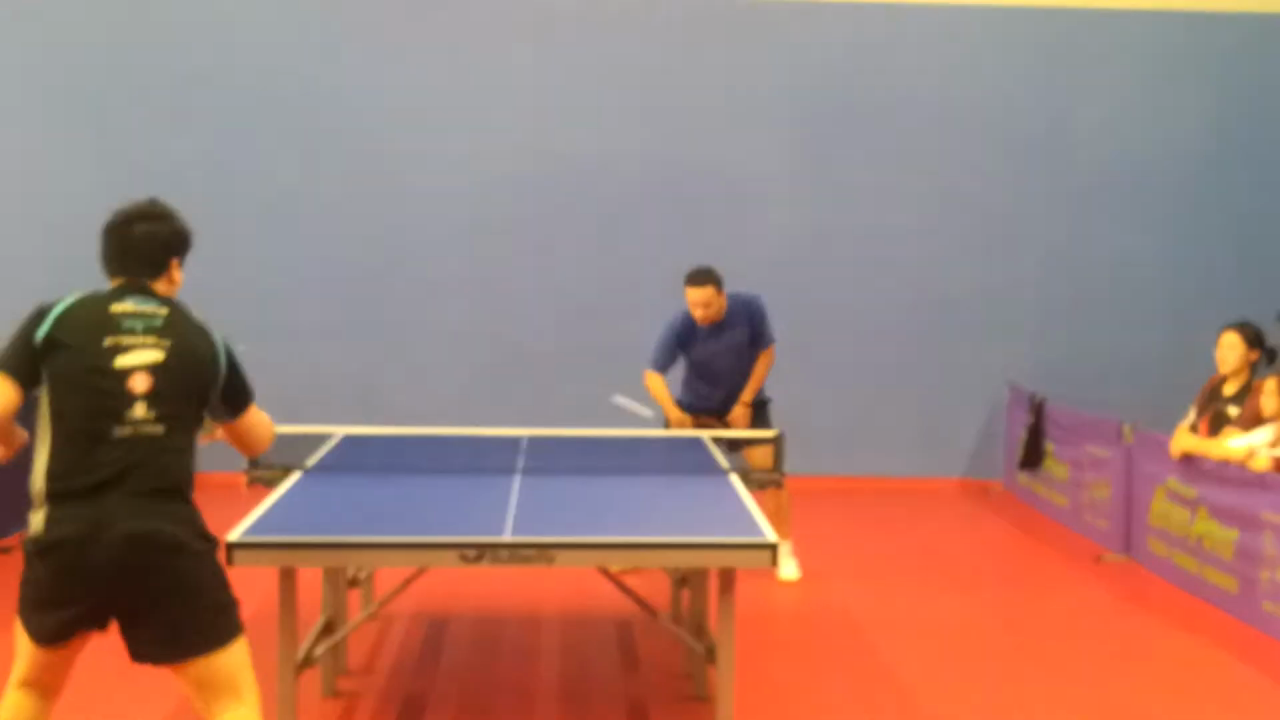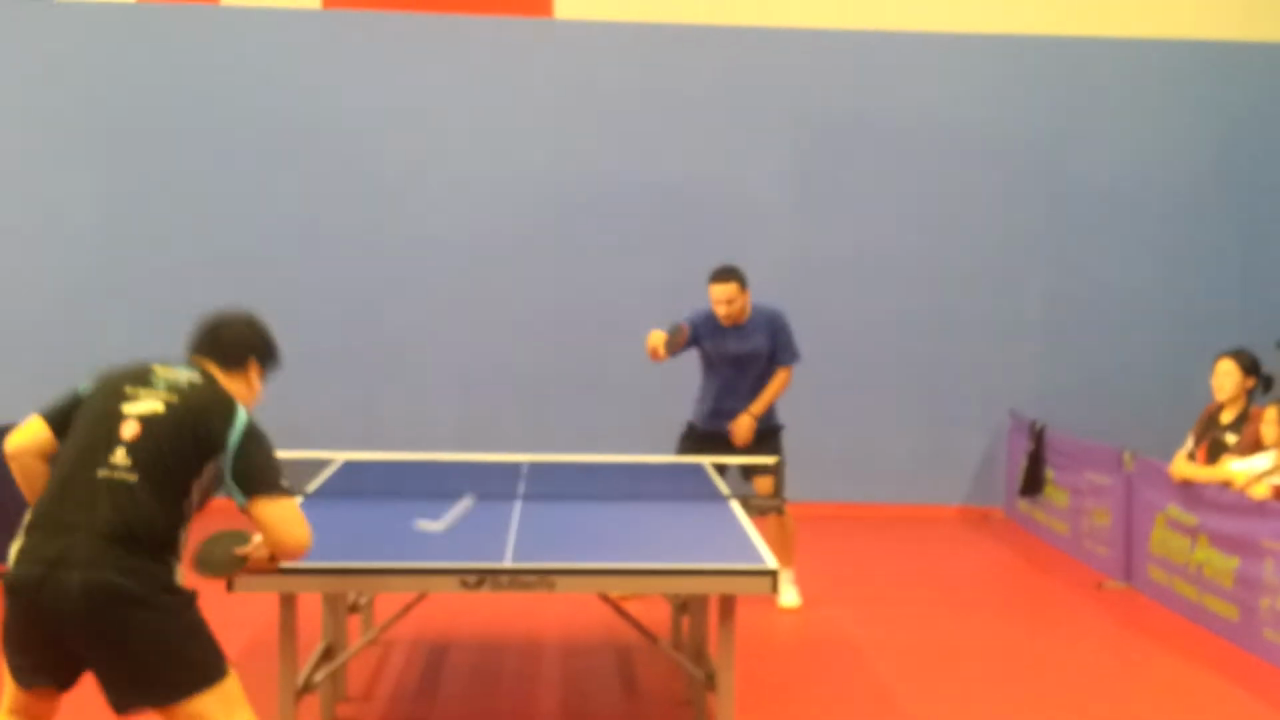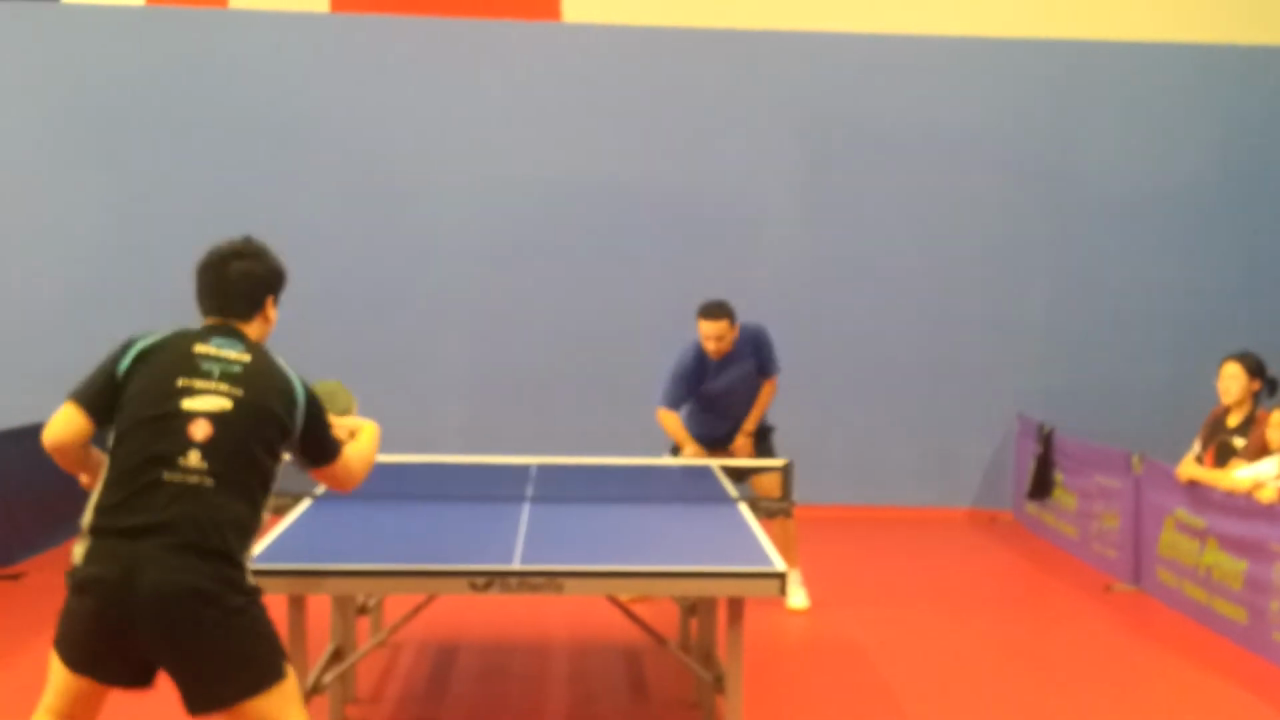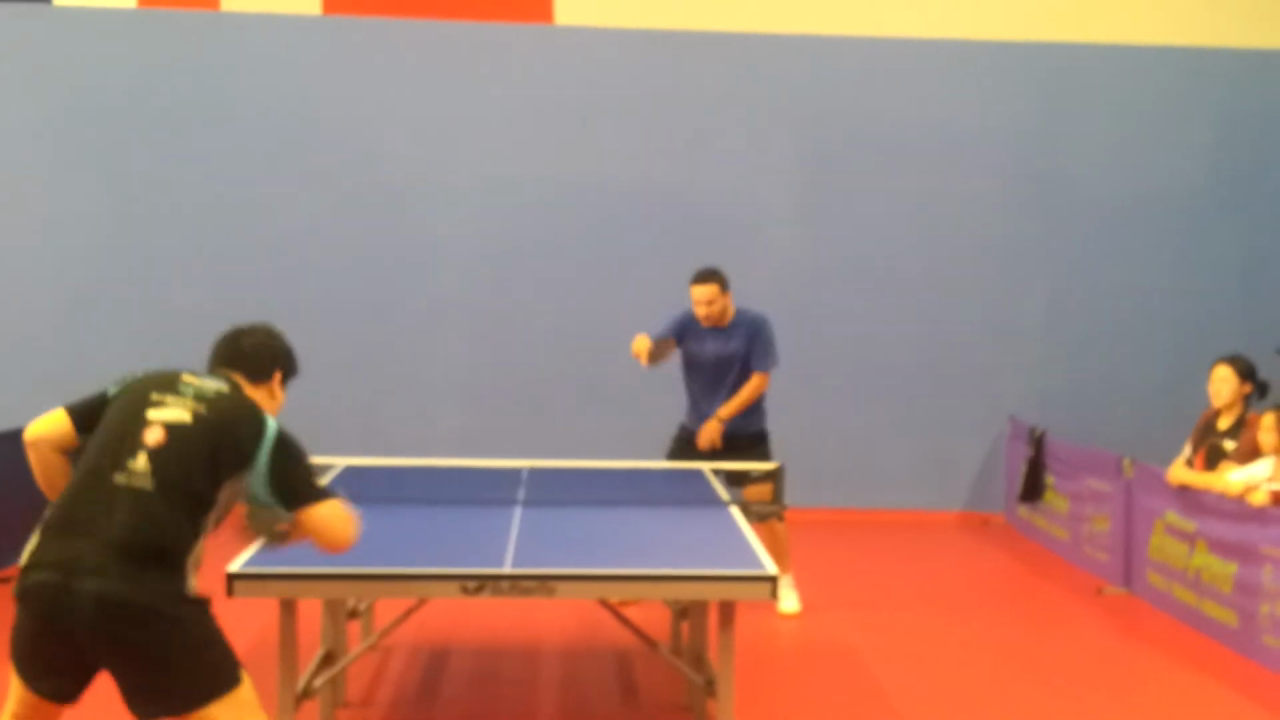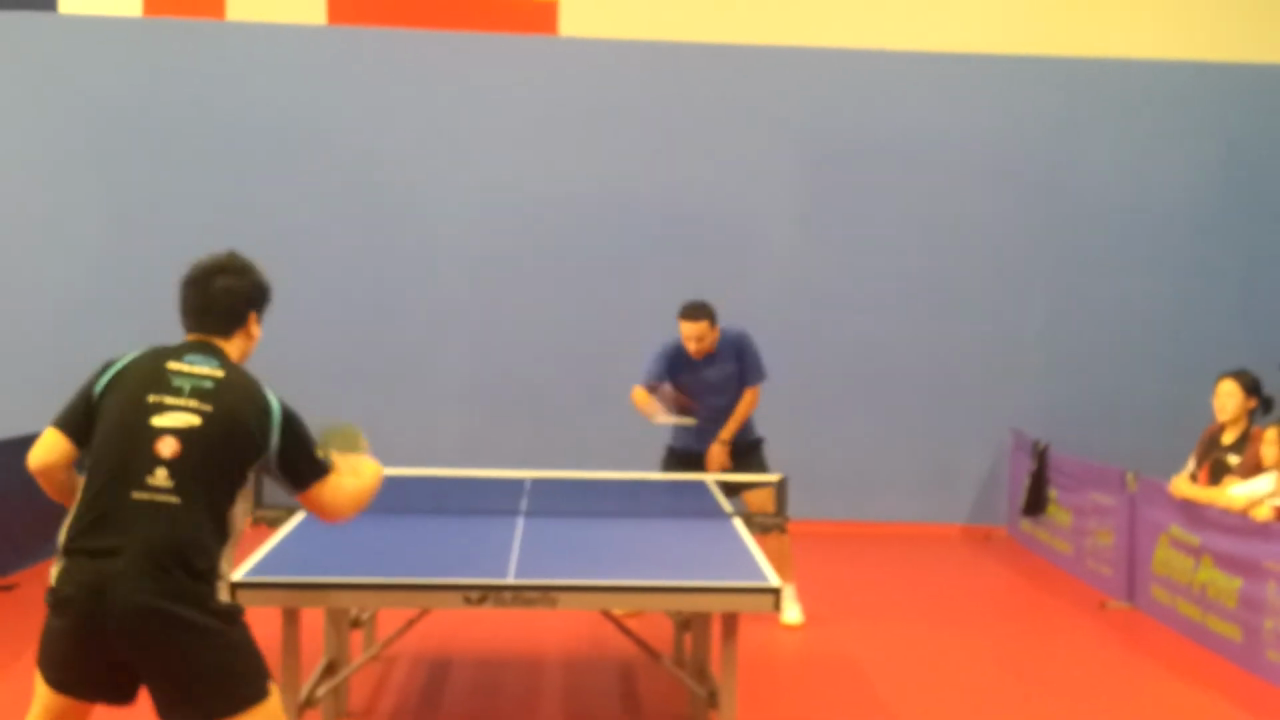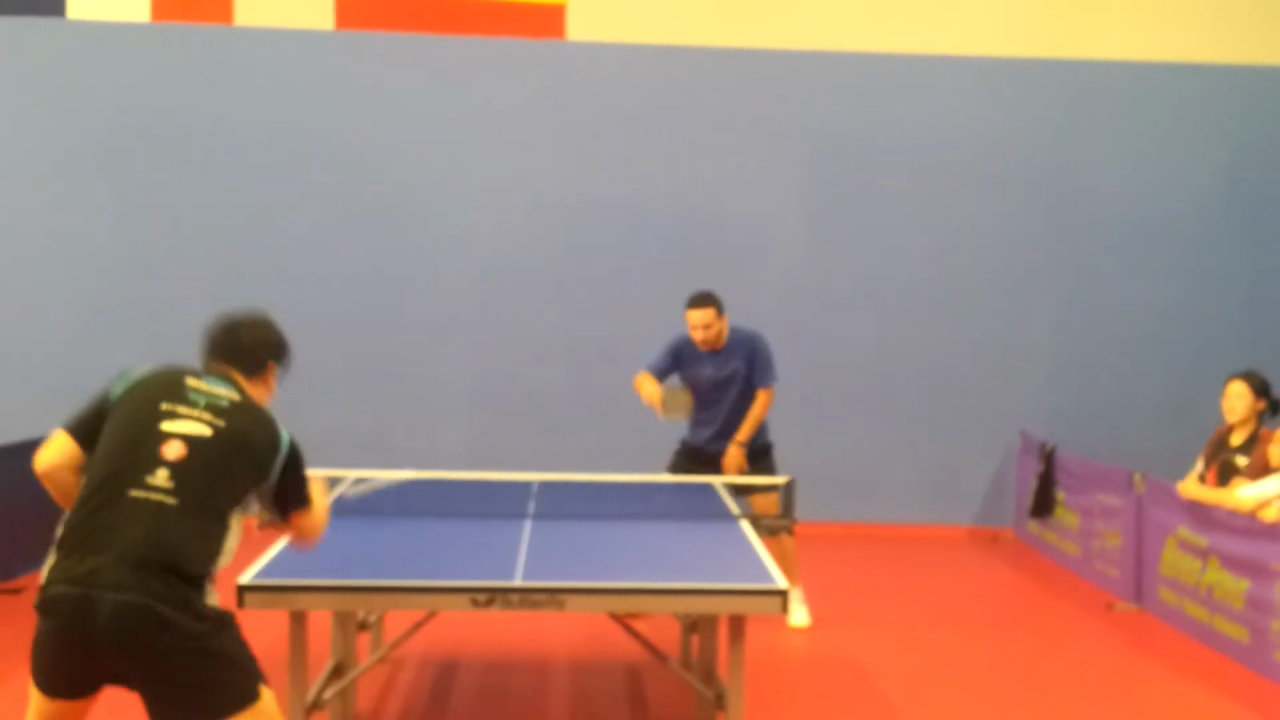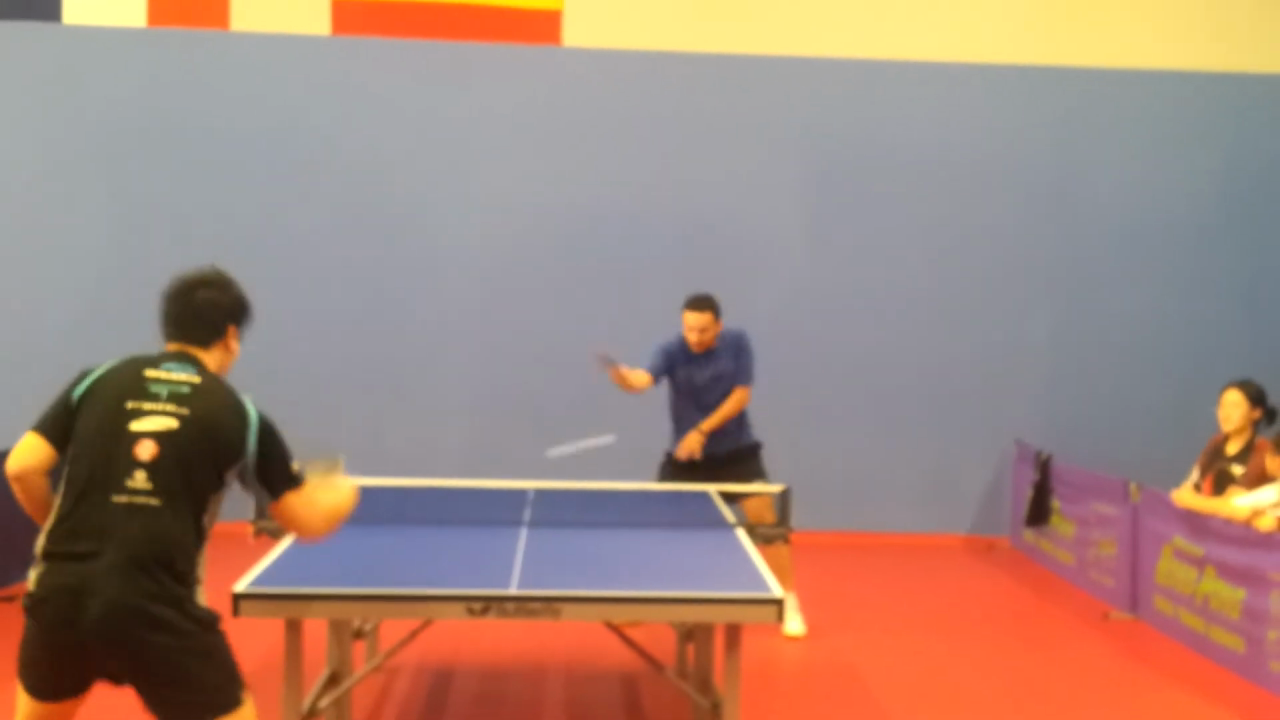
dt=0.4s
person 1, frame 1
left shoulder: (56, 317)
right shoulder: (203, 341)
right elbow: (256, 439)
right wrist: (227, 422)
left hip: (66, 532)
right hip: (164, 536)
person 1, frame 2
left shoulder: (114, 382)
right shoulder: (233, 422)
right elbow: (290, 540)
right wrist: (266, 551)
left hip: (36, 573)
right hip: (132, 591)
person 1, frame 3
left shoulder: (142, 351)
right shoulder: (284, 389)
left elbow: (58, 439)
right elbow: (342, 476)
right wrist: (367, 433)
left hip: (106, 573)
right hip: (205, 591)
person 1, frame 4
left shoulder: (137, 388)
right shoulder: (262, 430)
left elbow: (39, 438)
right elbow: (338, 532)
left hip: (48, 578)
right hip: (145, 601)
person 1, frame 5
left shoulder: (122, 372)
right shoulder: (262, 407)
left elbow: (43, 462)
right elbow: (334, 504)
right wrist: (369, 473)
left hip: (83, 588)
right hip: (180, 608)
person 1, frame 6
left shoulder: (136, 385)
right shoulder: (270, 436)
left elbow: (50, 464)
right elbow: (307, 527)
right wrist: (315, 490)
left hip: (71, 592)
right hip: (169, 611)
person 1, frame 7
left shoulder: (98, 381)
right shoulder: (238, 415)
left elbow: (21, 467)
right elbow: (308, 520)
right wrist: (344, 493)
left hip: (60, 594)
right hip: (158, 610)
person 2, frame 1
left shoulder: (750, 307)
right shoulder: (681, 326)
left elbow: (766, 353)
right elbow: (653, 373)
left wrist: (743, 403)
right wrist: (673, 413)
left hip: (744, 405)
right hip: (695, 409)
left knee: (769, 474)
left ankle: (784, 552)
person 2, frame 2
left shoulder: (773, 321)
right shoulder: (701, 323)
left elbow: (784, 373)
right elbow: (660, 352)
left wrist: (752, 415)
right wrist: (656, 342)
left hip: (758, 428)
right hip: (706, 427)
left knee: (772, 501)
left ankle: (786, 577)
person 2, frame 3
left shoulder: (757, 337)
right shoulder: (690, 360)
left elbow: (769, 381)
right elbow: (665, 411)
left wrist: (747, 433)
right wrist: (688, 447)
left hip: (749, 434)
right hip: (701, 439)
left knee: (776, 501)
left ankle: (793, 579)
person 2, frame 4
left shoulder: (755, 325)
right shoulder: (686, 323)
left elbow: (760, 380)
right elbow: (650, 344)
left wrist: (720, 419)
right wrist: (642, 345)
left hip: (746, 435)
right hip: (695, 431)
left knee: (765, 509)
left ankle: (784, 582)
person 2, frame 5
left shoulder: (740, 342)
right shoulder: (671, 354)
left elbow: (751, 392)
right elbow: (640, 393)
left wrist: (723, 441)
right wrist: (650, 402)
left hip: (738, 445)
right hip: (686, 450)
left knee: (768, 517)
left ankle: (787, 594)
person 2, frame 6
left shoulder: (752, 343)
right shoulder: (681, 348)
left elbow: (765, 395)
right elbow: (644, 377)
left wrist: (739, 444)
right wrist: (648, 387)
left hip: (748, 448)
right hip: (697, 448)
left knee: (772, 521)
left ankle: (794, 595)
person 2, frame 7
left shoulder: (738, 341)
right shoulder: (671, 350)
left elbow: (741, 395)
right elbow: (642, 379)
left wrist: (701, 431)
right wrist: (624, 376)
left hip: (737, 451)
right hip: (683, 454)
left knee: (766, 524)
left ankle: (789, 603)
